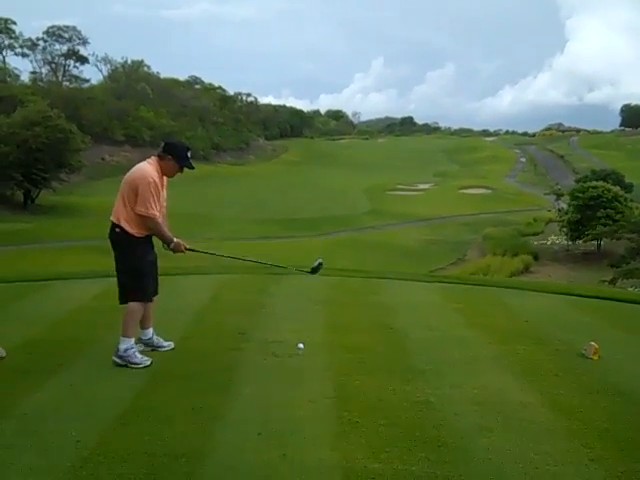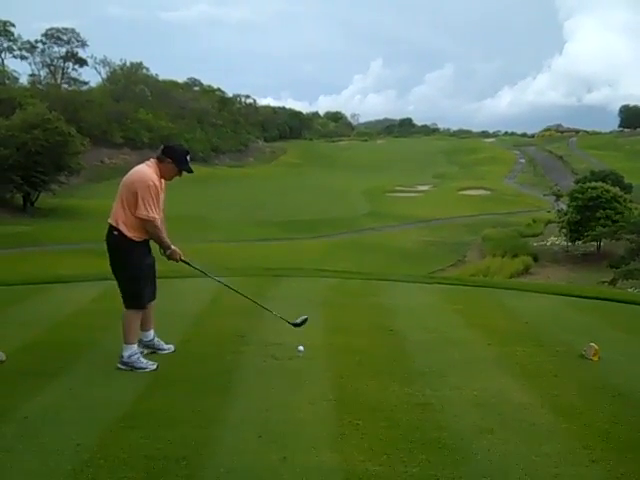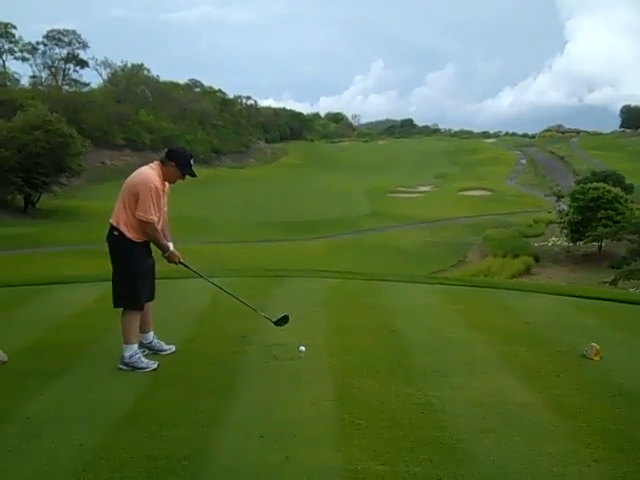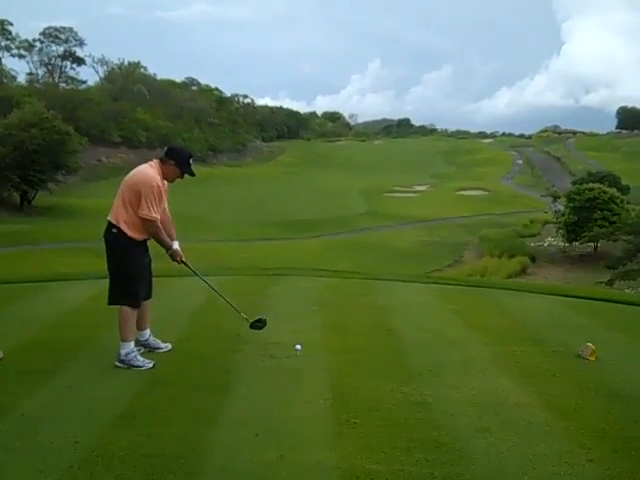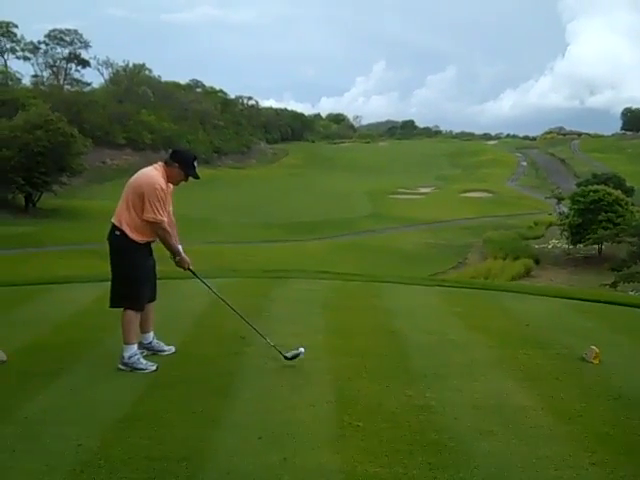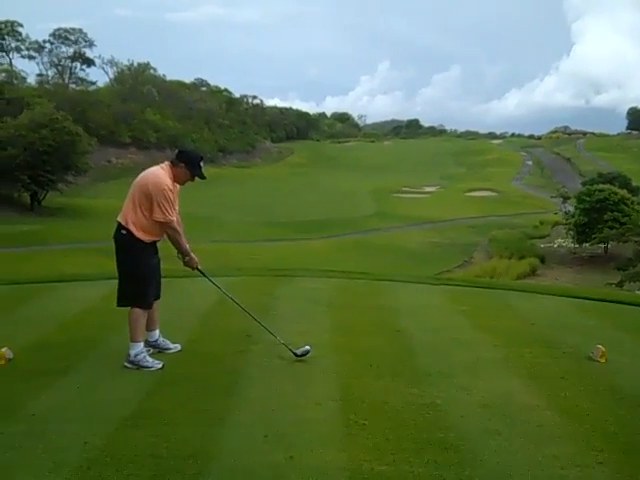
dt=0.3s
person 1, frame 1
left shoulder: (158, 174)
right shoulder: (148, 177)
left elbow: (160, 211)
right elbow: (150, 219)
left wrist: (169, 238)
right wrist: (171, 241)
left hip: (139, 236)
right hip: (128, 236)
left knee: (148, 290)
right knee: (138, 292)
left ankle: (147, 337)
right ankle: (125, 348)
person 1, frame 2
left shoulder: (156, 176)
right shoulder: (147, 179)
left elbow: (157, 216)
right elbow: (149, 222)
left wrist: (166, 244)
right wrist: (168, 248)
left hip: (136, 239)
right hip: (125, 240)
left knee: (147, 293)
right knee: (135, 298)
left ankle: (147, 338)
right ankle: (129, 355)
person 1, frame 3
left shoulder: (160, 179)
right shoulder: (150, 182)
left elbow: (161, 216)
right elbow: (149, 225)
left wrist: (169, 245)
right wrist: (166, 250)
left hip: (137, 240)
right hip: (126, 241)
left knee: (145, 294)
right knee: (133, 299)
left ankle: (147, 340)
right ankle: (130, 355)
person 1, frame 4
left shoulder: (158, 177)
right shoulder: (150, 180)
left elbow: (163, 214)
right elbow: (151, 222)
left wrist: (175, 243)
right wrist: (169, 248)
left hip: (134, 238)
right hip: (123, 238)
left knee: (143, 292)
right knee: (130, 296)
left ankle: (144, 338)
right ankle: (126, 353)
person 1, frame 5
left shoulder: (163, 179)
right shoulder: (154, 183)
left elbow: (168, 218)
right elbow: (160, 227)
left wrist: (178, 248)
right wrist: (177, 254)
left hip: (139, 240)
right hip: (127, 241)
left knee: (147, 294)
right knee: (133, 299)
left ankle: (147, 341)
right ankle: (129, 355)
person 1, frame 6
left shoulder: (169, 178)
right shoulder: (161, 183)
left elbow: (175, 218)
right elbow: (169, 226)
left wrist: (186, 247)
right wrist: (186, 254)
left hip: (144, 239)
right hip: (133, 240)
left knee: (152, 293)
right knee: (140, 297)
left ankle: (153, 339)
right ankle: (135, 353)
